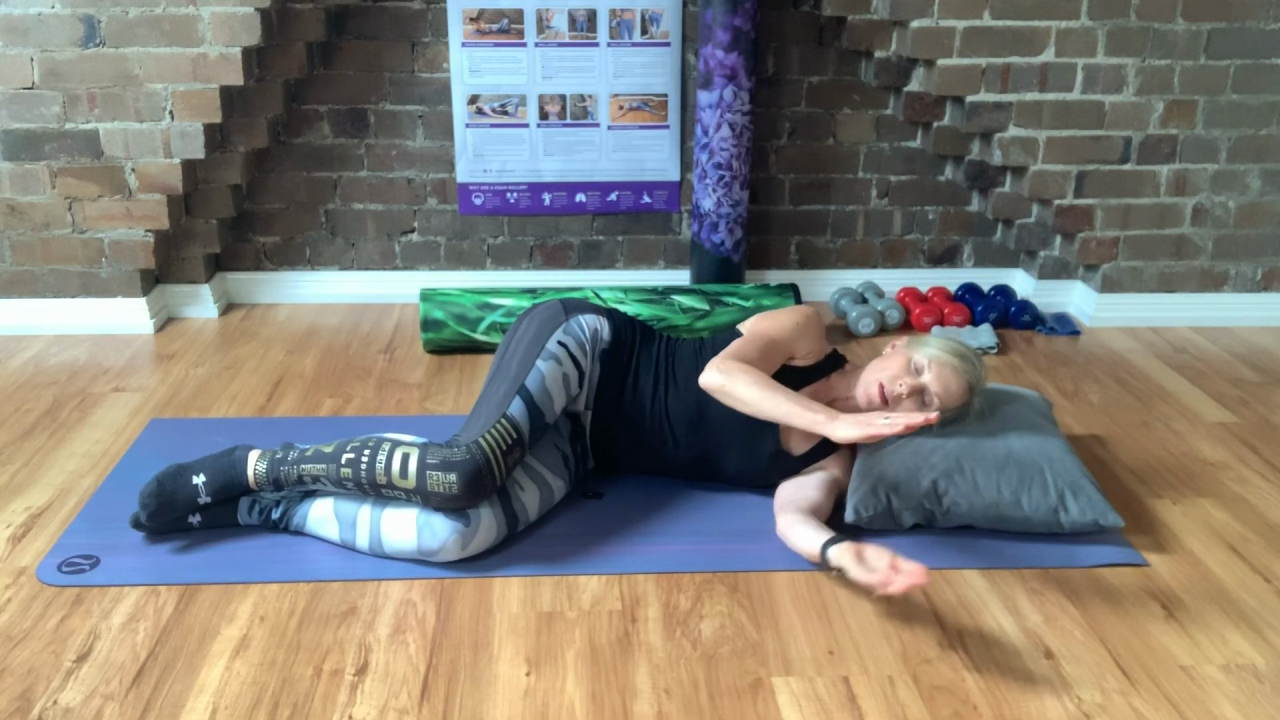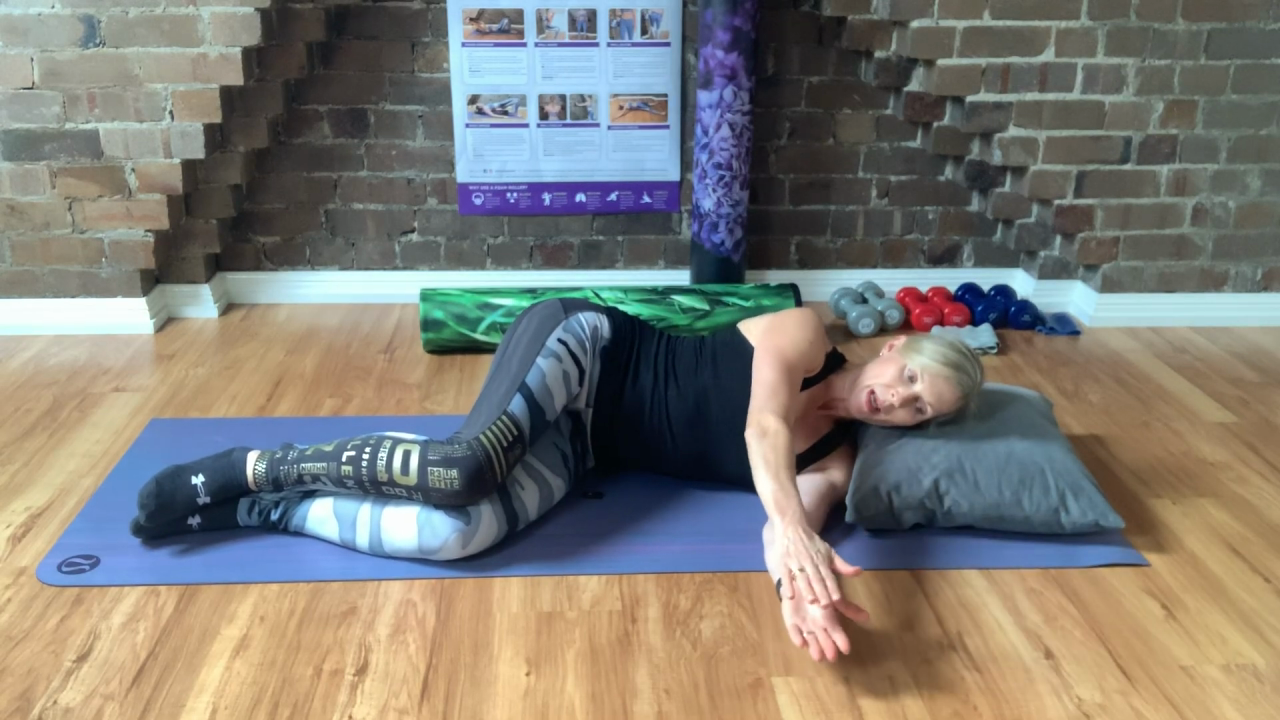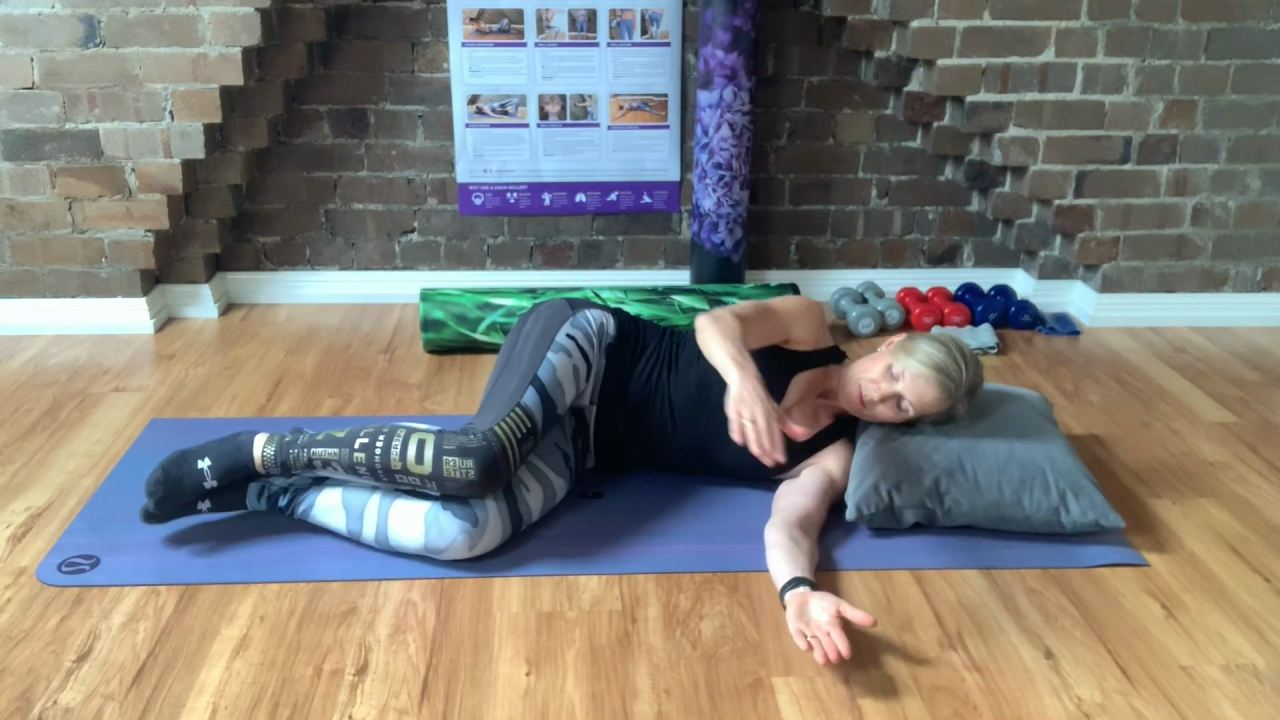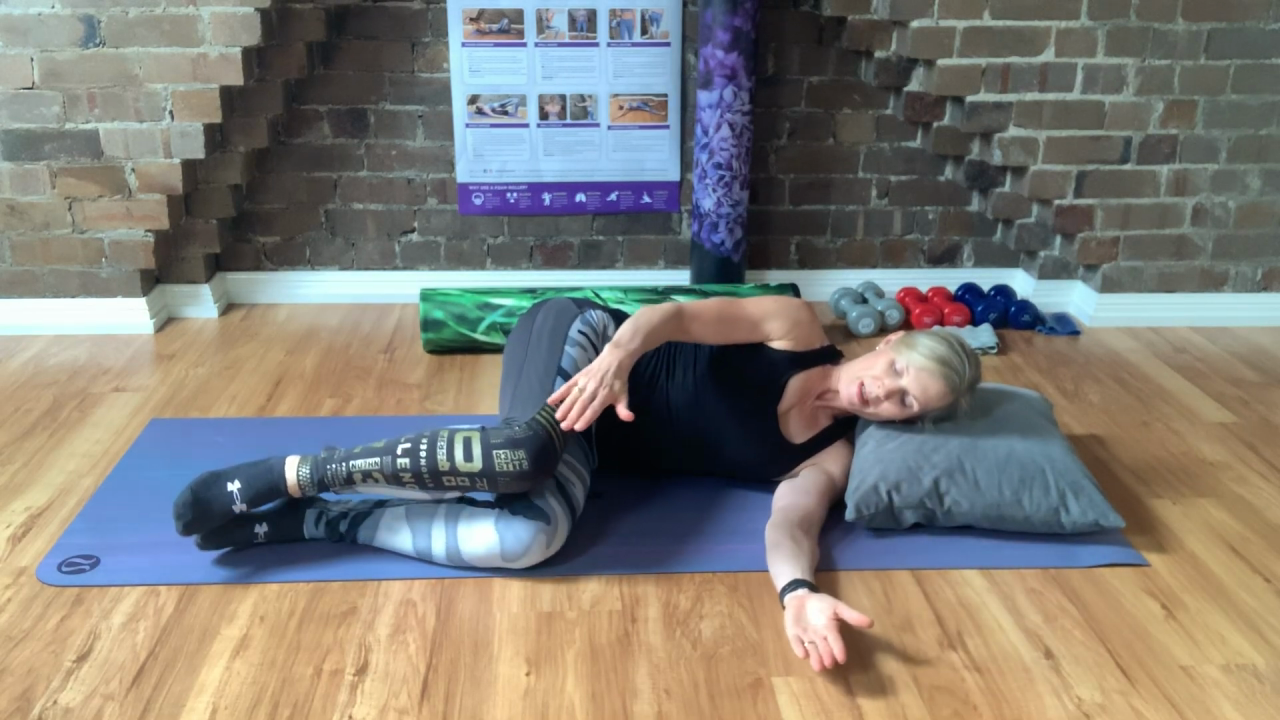
dt=0.7s
person 1, frame 1
left shoulder: (830, 458)
right shoulder: (806, 332)
left elbow: (797, 515)
right elbow: (718, 371)
left wrist: (841, 553)
right wrist: (836, 418)
left hip: (580, 449)
right hip: (577, 347)
left knee: (459, 530)
right knee: (458, 471)
left ankle: (262, 505)
right ankle: (243, 467)
person 1, frame 2
left shoulder: (833, 462)
right shoulder: (807, 333)
left elbow: (794, 519)
right elbow: (759, 425)
left wrist: (798, 590)
right wrist: (797, 533)
left hip: (582, 447)
right hip: (579, 348)
left knee: (462, 529)
right knee: (463, 467)
left ankle: (261, 509)
right ankle: (248, 466)
person 1, frame 3
left shoulder: (834, 456)
right shoulder: (810, 327)
left elbow: (789, 520)
right elbow: (720, 320)
left wrist: (800, 593)
right wrist: (749, 386)
left hip: (586, 446)
right hip: (585, 344)
left knee: (471, 528)
right knee: (476, 459)
left ankle: (271, 494)
right ankle: (254, 452)
person 1, frame 4
left shoulder: (833, 457)
right shoulder: (796, 326)
left elbow: (790, 521)
right elbow: (675, 315)
left wrist: (797, 593)
right wrist: (620, 353)
left hip: (601, 444)
left knee: (535, 532)
right knee: (526, 451)
left ankle: (313, 520)
right ankle: (285, 475)
